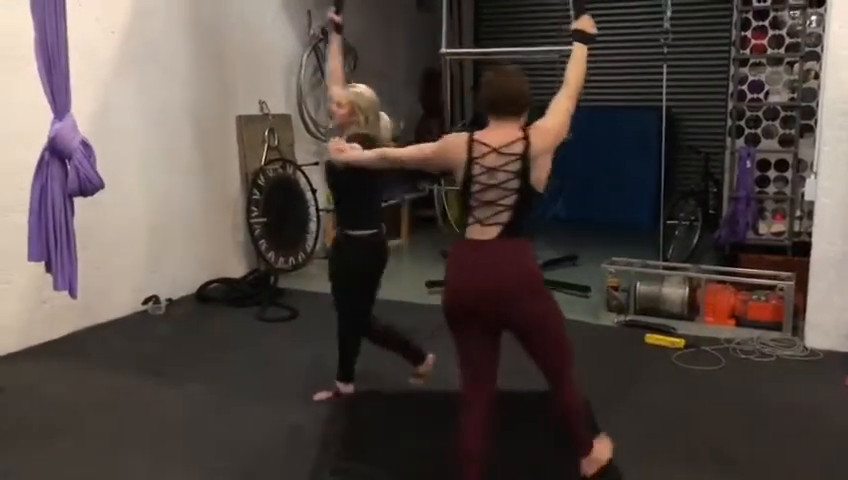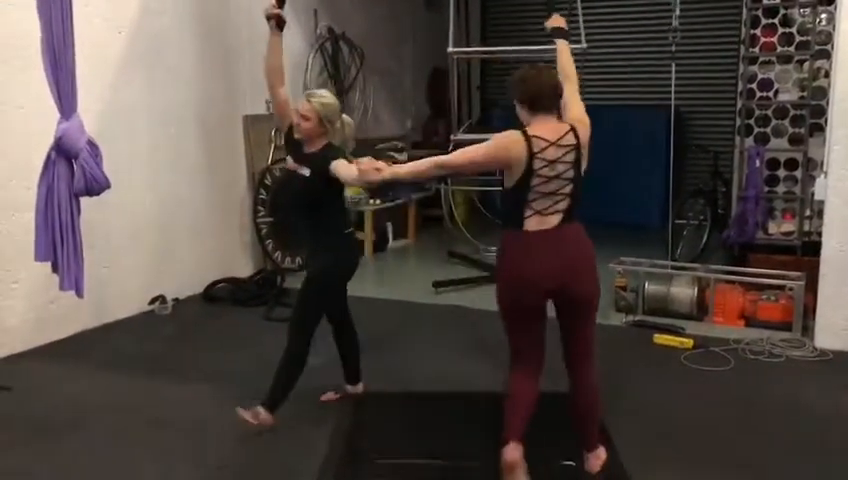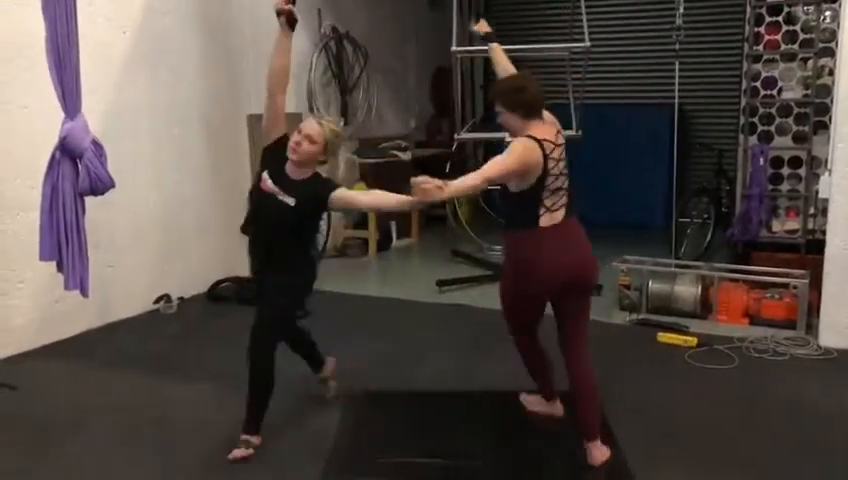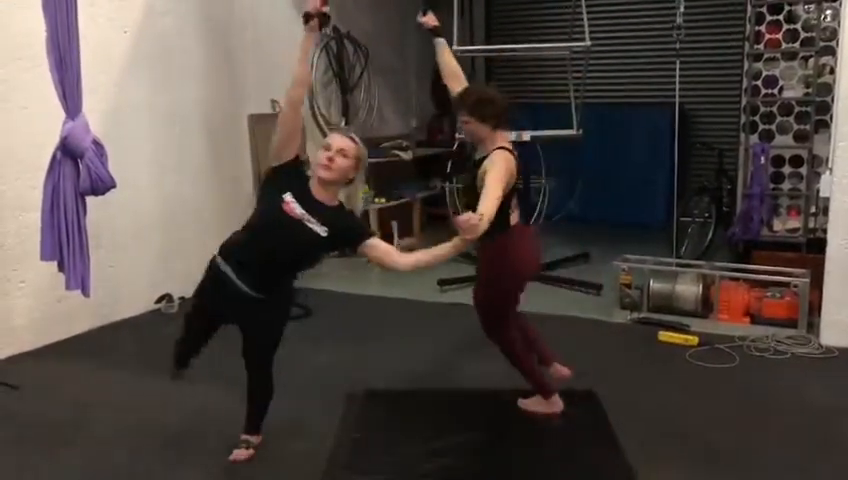
dt=0.3s
person 1, frame 1
left shoulder: (461, 147)
right shoulder: (543, 141)
left elbow: (398, 155)
right elbow: (570, 91)
left wrist: (353, 155)
right wrist: (582, 39)
left hip: (464, 271)
right hip: (515, 272)
left knee: (477, 389)
right knee: (560, 375)
person 1, frame 2
left shoulder: (512, 144)
right shoulder: (579, 132)
left elbow: (445, 163)
right elbow: (570, 83)
left wrist: (388, 172)
right wrist: (560, 35)
left hip: (522, 258)
right hip: (573, 255)
left knee: (525, 363)
right knee: (581, 364)
person 1, frame 3
left shoulder: (522, 150)
right shoulder: (552, 129)
left elbow: (484, 175)
right elbow: (511, 82)
left wrist: (445, 190)
right wrist: (491, 41)
left hip: (532, 254)
right hip: (572, 248)
left knee: (523, 332)
right knee: (576, 347)
left ankle: (549, 399)
right ankle: (594, 442)
person 1, frame 4
left shoulder: (498, 159)
right shoulder: (493, 139)
left elbow: (491, 197)
right elbow: (456, 81)
left wrist: (478, 222)
right wrist: (437, 36)
left hip: (503, 256)
right hip: (523, 247)
left knee: (498, 328)
right knee: (504, 315)
left ankle: (548, 397)
right ankle: (550, 366)
person 2, frame 1
left shoulder: (364, 145)
right shoulder: (345, 139)
left elbow: (357, 164)
right elbow: (334, 82)
right wrist: (336, 35)
left hip: (365, 244)
right hip: (345, 241)
left knee: (360, 322)
right knee: (346, 314)
left ankle: (419, 358)
right ankle: (344, 382)
person 2, frame 2
left shoulder: (330, 157)
right shoulder: (294, 142)
left elbow: (351, 173)
right elbow: (276, 84)
left wrist: (366, 174)
left hip: (336, 251)
right hip: (320, 247)
left knee: (299, 328)
right knee: (336, 314)
left ankle: (269, 407)
right ankle: (353, 382)
person 2, frame 3
left shoulder: (318, 191)
right shoulder: (275, 154)
left elbow: (366, 198)
right elbow: (275, 91)
left wrist: (413, 199)
left hip: (291, 274)
right hip: (263, 264)
left knee: (260, 347)
right knee: (279, 326)
left ankle: (251, 433)
right ankle: (323, 365)
person 2, frame 4
left shoulder: (342, 222)
right shoulder: (286, 173)
left elbow: (401, 260)
right elbow: (295, 100)
left wrist: (456, 246)
left hip: (268, 299)
right hip: (223, 277)
left knee: (259, 366)
right knee: (194, 337)
left ankle: (251, 434)
right ankle: (180, 361)
